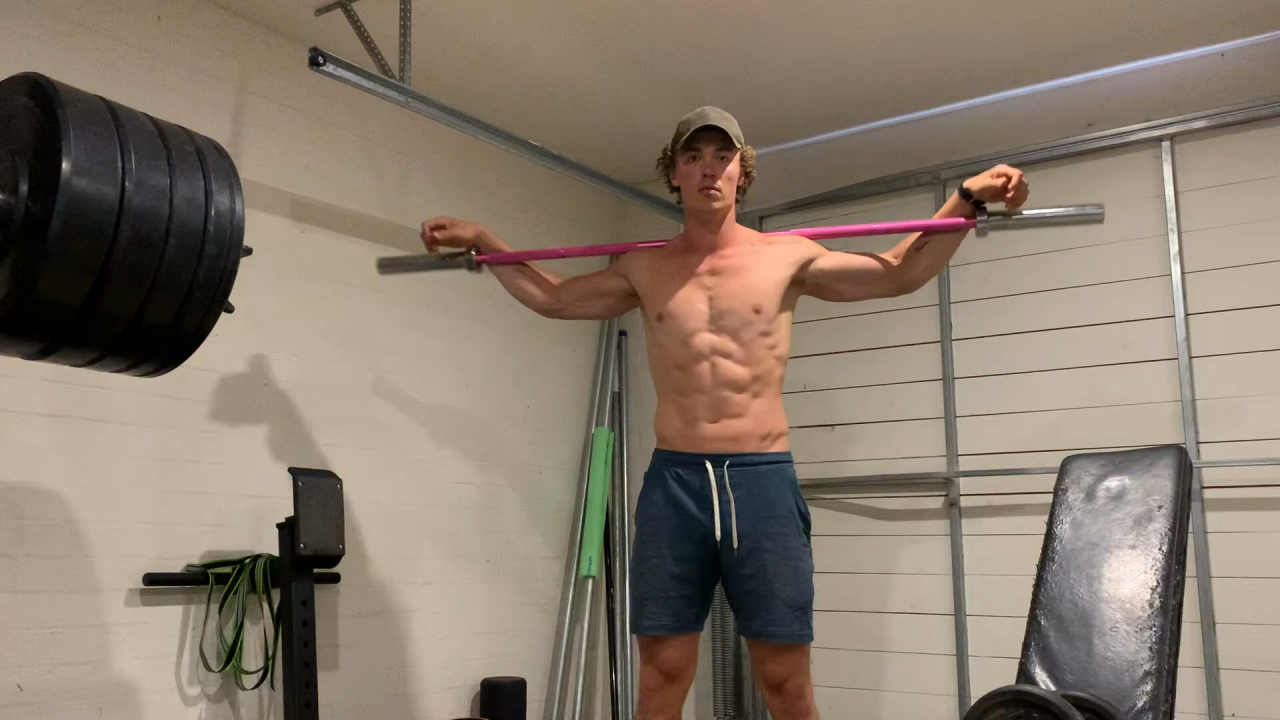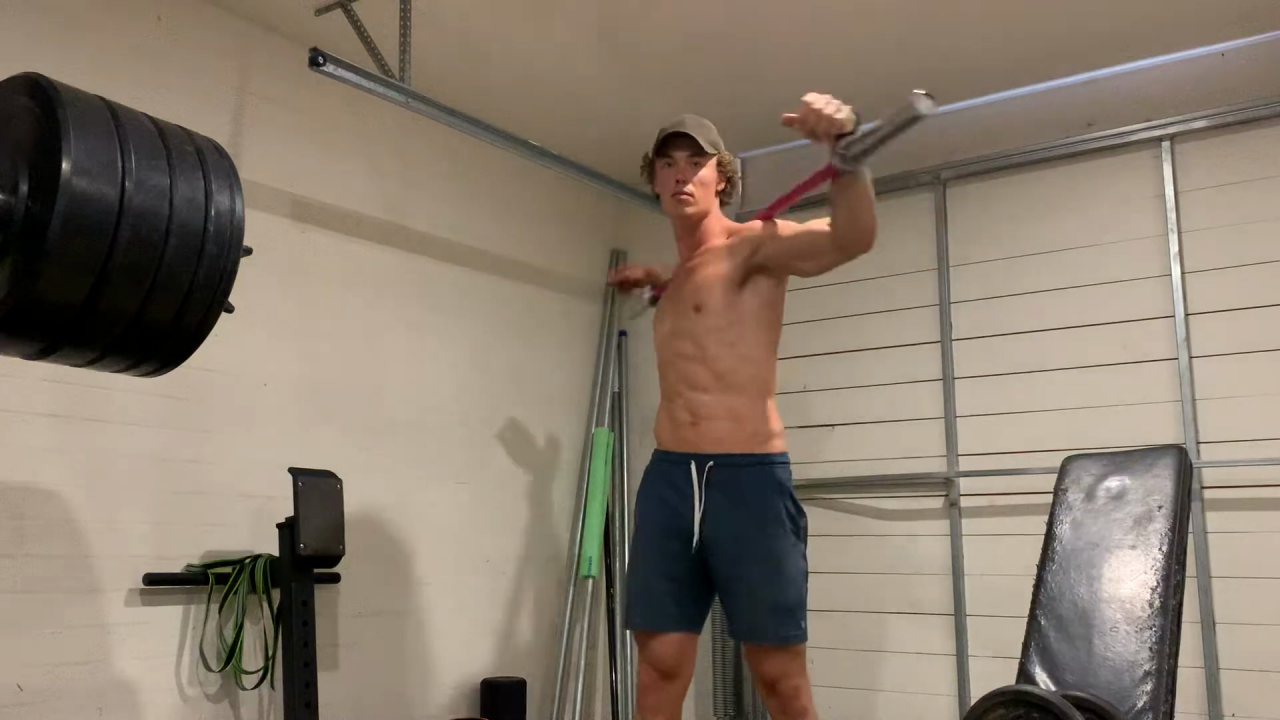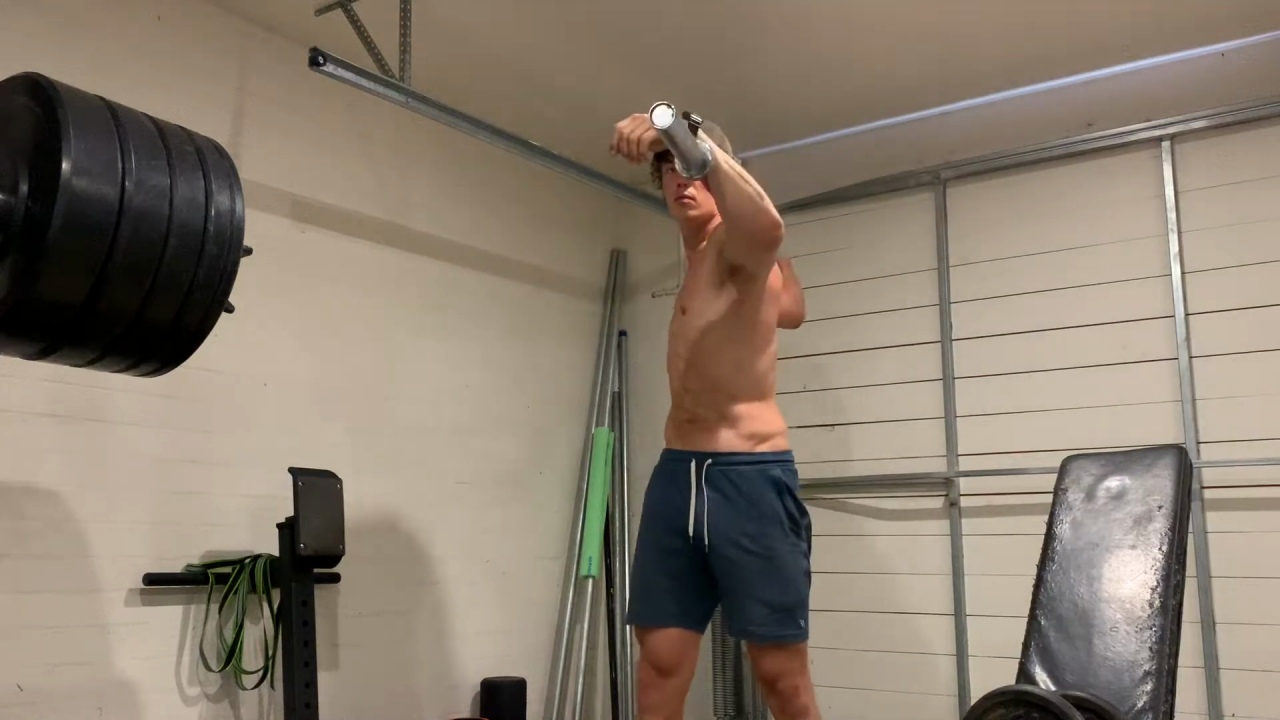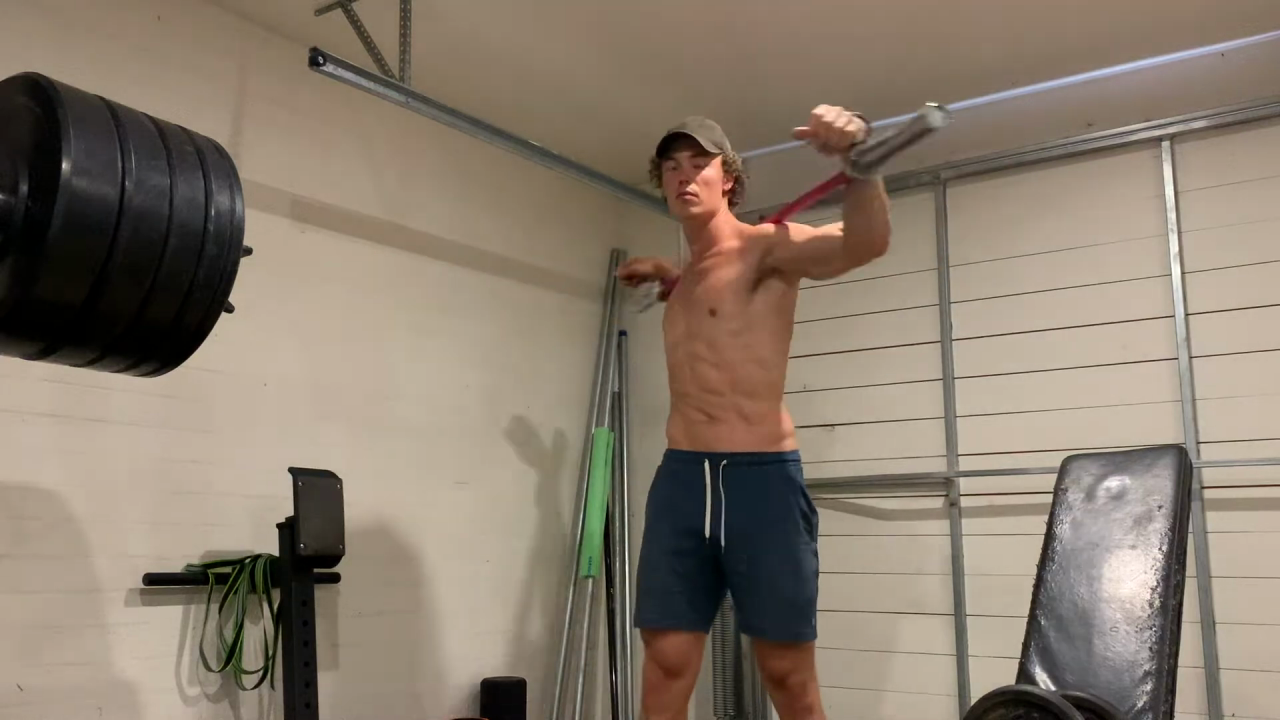
dt=0.4s
person 1, frame 1
left shoulder: (785, 255)
right shoulder: (645, 268)
left elbow: (903, 272)
right elbow: (554, 296)
left wrist: (966, 200)
right wrist: (484, 243)
left hip: (762, 481)
right hip: (674, 482)
right knee: (664, 667)
person 1, frame 2
left shoulder: (755, 245)
right shoulder: (679, 274)
left elbow: (852, 236)
left wrist: (844, 149)
right wrist: (657, 282)
left hip: (749, 480)
right hip: (669, 479)
right knee: (660, 667)
person 1, frame 3
left shoulder: (736, 244)
right shoulder: (708, 264)
left elbow: (765, 225)
right elbow: (789, 307)
left wrist: (697, 142)
left hip: (751, 478)
right hip: (677, 476)
right knee: (660, 666)
person 1, frame 4
left shoulder: (765, 247)
right shoulder: (687, 276)
left elbow: (867, 238)
left wrist: (855, 153)
right wrist: (663, 276)
left hip: (762, 481)
right hip: (681, 480)
right knee: (667, 666)
